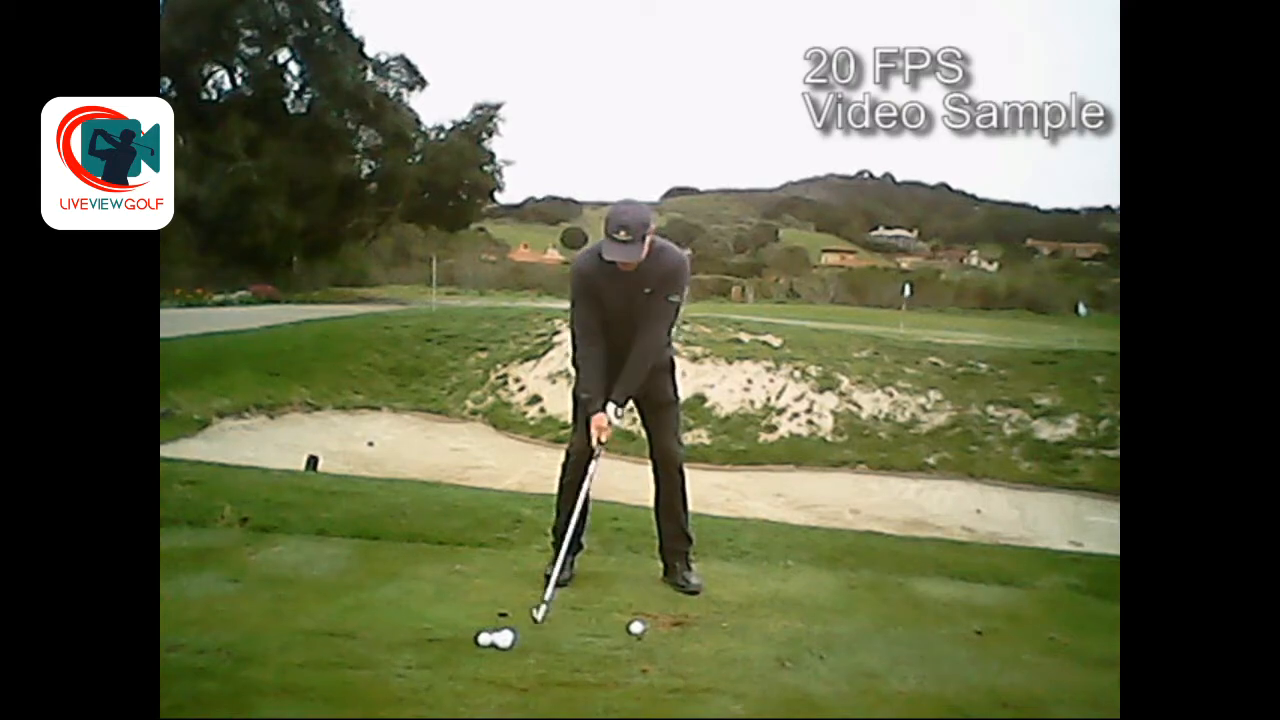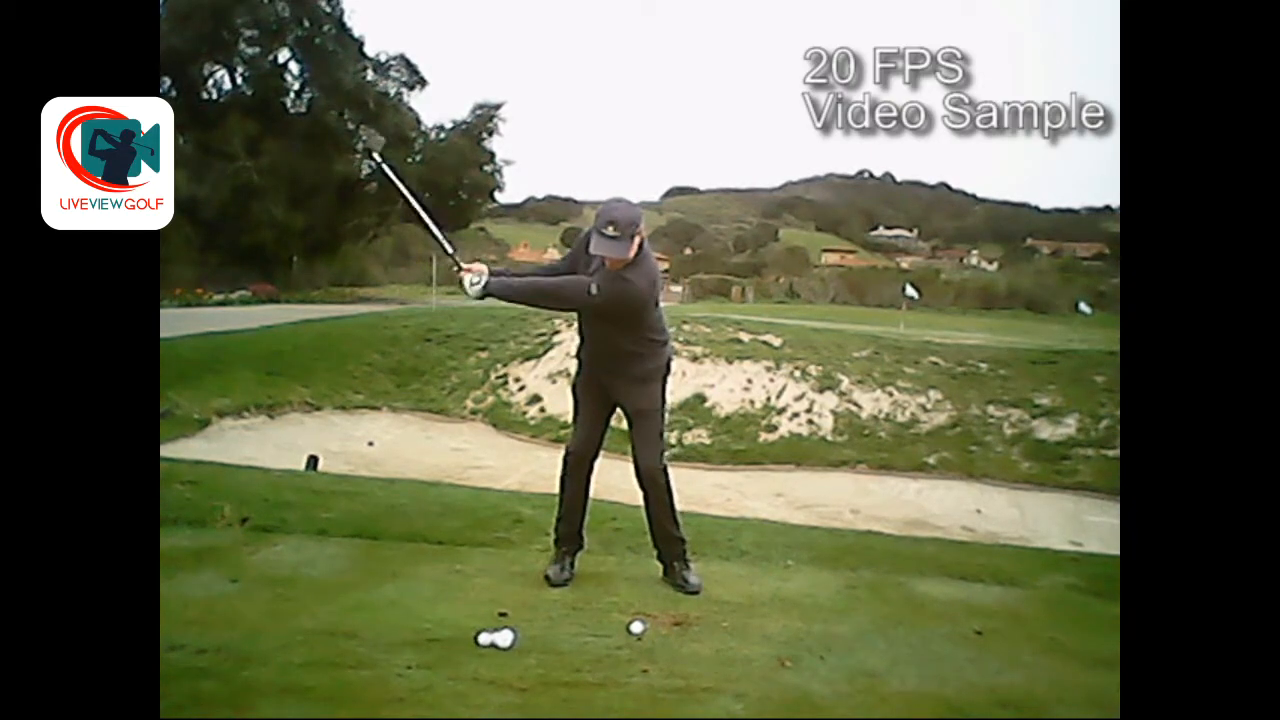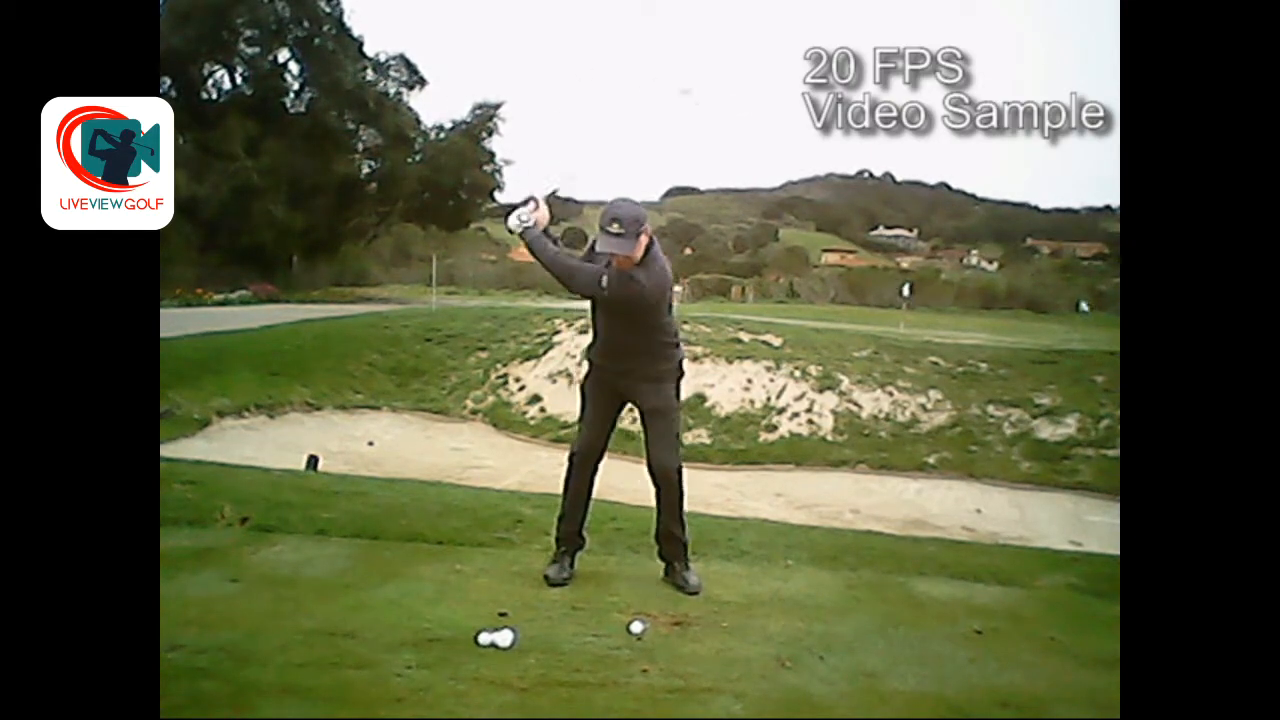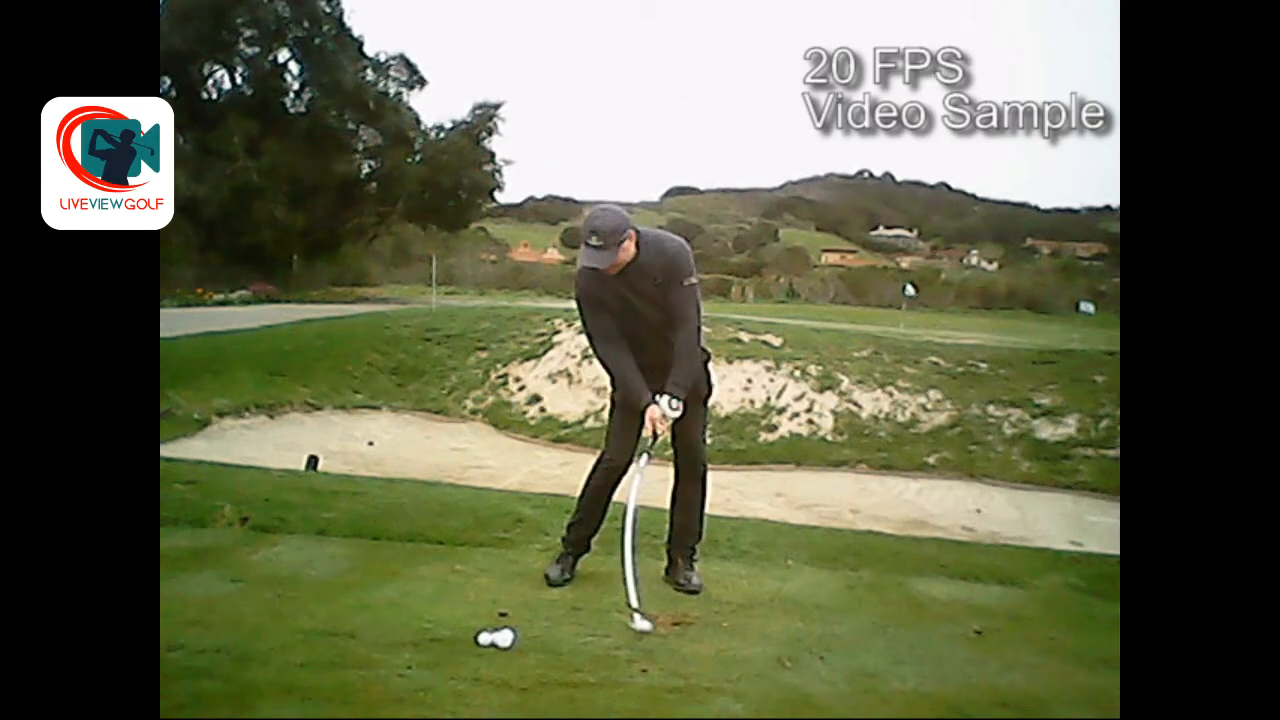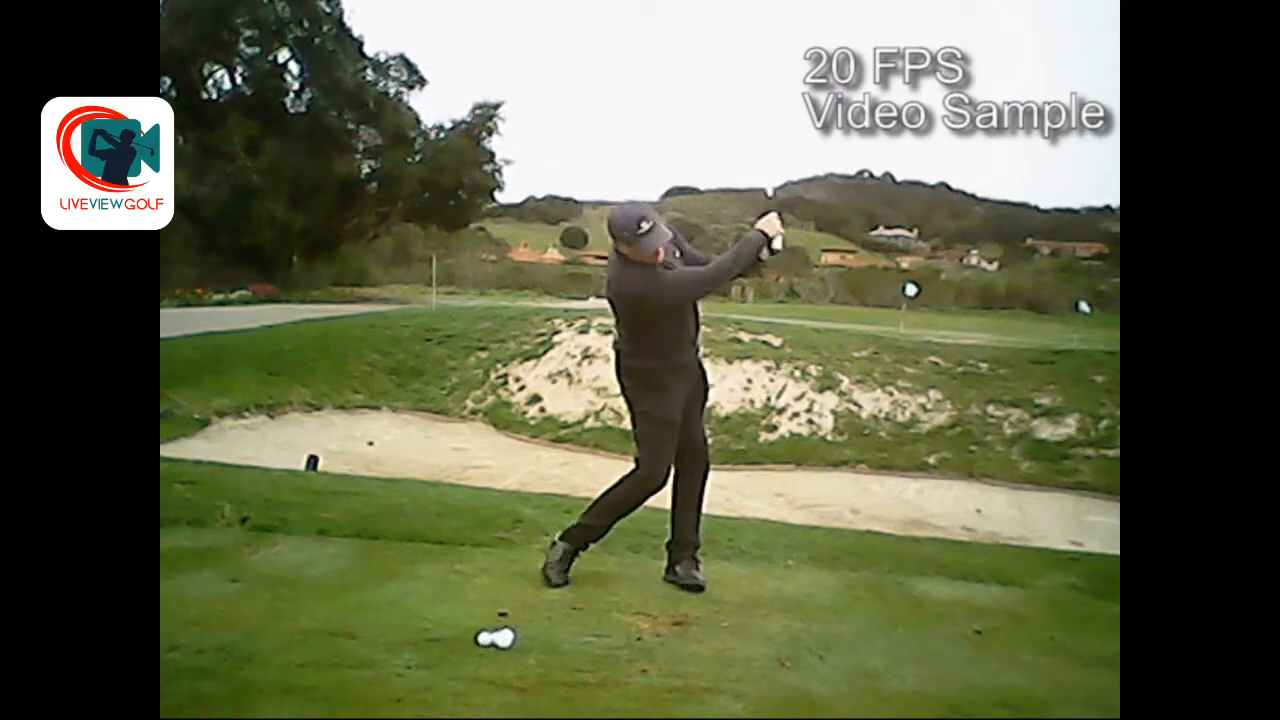
dt=1s
person 1, frame 1
left shoulder: (673, 265)
right shoulder: (586, 267)
left elbow: (651, 338)
right elbow: (587, 339)
left wrist: (618, 401)
right wrist: (594, 405)
left hip: (651, 368)
right hip: (598, 366)
left knee: (668, 458)
right knee: (579, 454)
left ankle: (677, 559)
right ankle: (566, 550)
person 1, frame 2
left shoulder: (634, 283)
right shoulder: (595, 239)
left elbow: (558, 295)
right elbow: (558, 272)
left wrist: (490, 285)
right wrist: (494, 274)
left hip: (640, 375)
right hip: (595, 366)
left knee: (650, 466)
right knee: (579, 455)
left ankle: (674, 559)
right ankle: (566, 549)
person 1, frame 3
left shoulder: (646, 282)
right shoulder: (611, 245)
left elbow: (576, 279)
right elbow: (577, 268)
left wrist: (529, 232)
right wrist: (542, 231)
left hip: (654, 374)
right hip: (607, 366)
left knee: (665, 465)
right knee: (584, 454)
left ankle: (676, 559)
right ankle: (566, 549)
person 1, frame 4
left shoulder: (672, 253)
right shoulder: (589, 276)
left elbow: (686, 327)
right elbow: (609, 345)
left wrist: (673, 395)
right wrist: (643, 402)
left hip: (683, 365)
right hip: (632, 368)
left knee: (692, 459)
right knee: (614, 459)
left ankle: (681, 558)
right ankle: (572, 549)
person 1, frame 5
left shoulder: (658, 238)
right shoulder: (634, 284)
left elbow: (703, 265)
right elbow: (712, 277)
left wrist: (759, 245)
right wrist: (758, 235)
left hip: (684, 365)
right hip: (650, 379)
left knee: (694, 460)
right knee: (652, 472)
left ankle: (682, 557)
right ankle: (570, 543)
